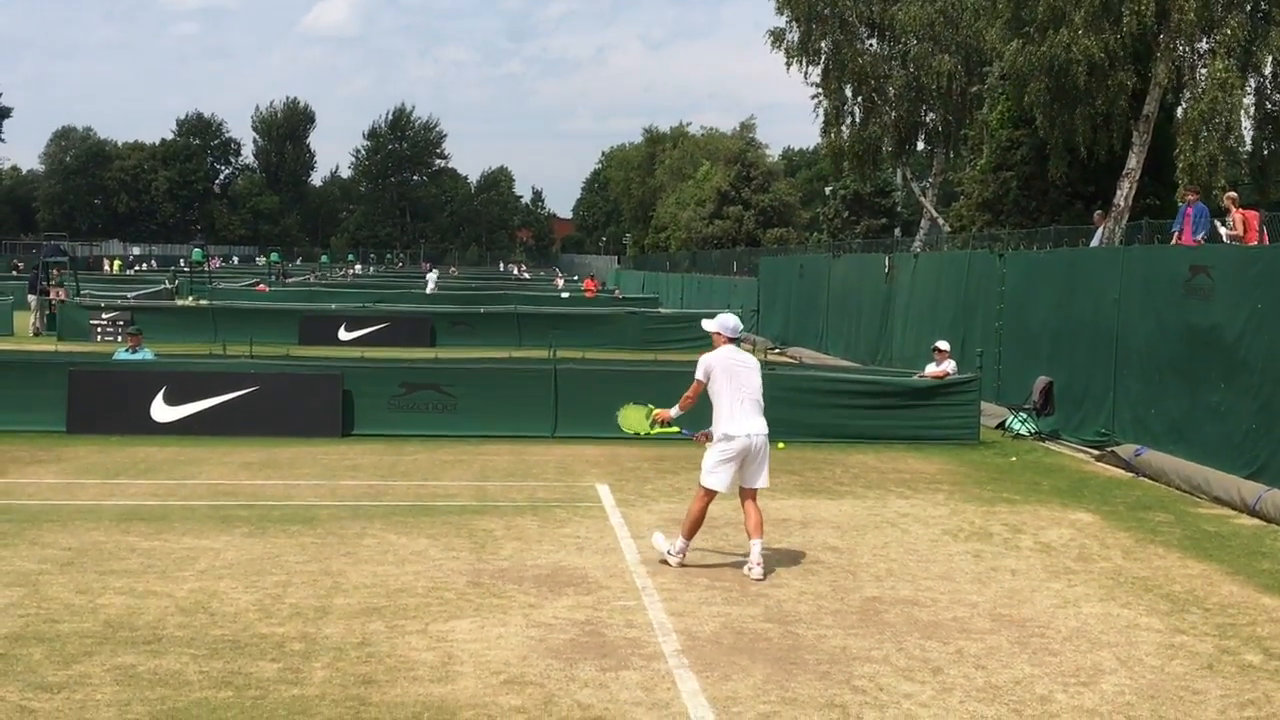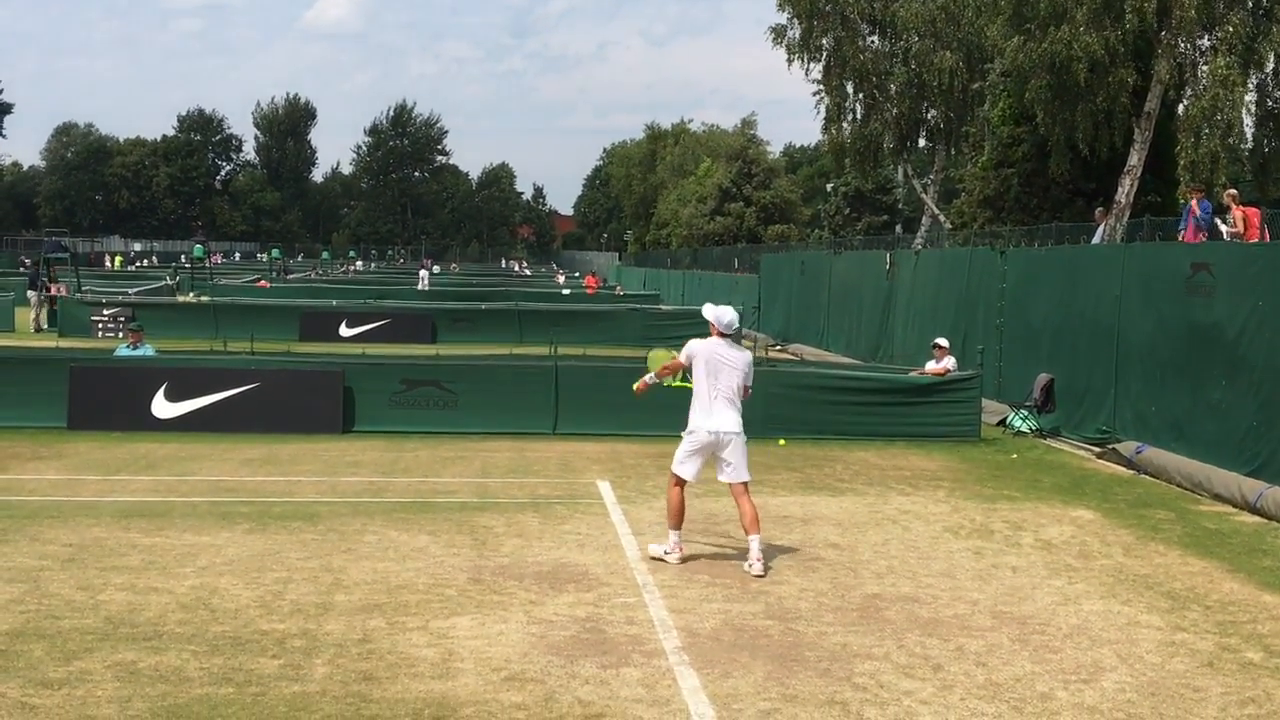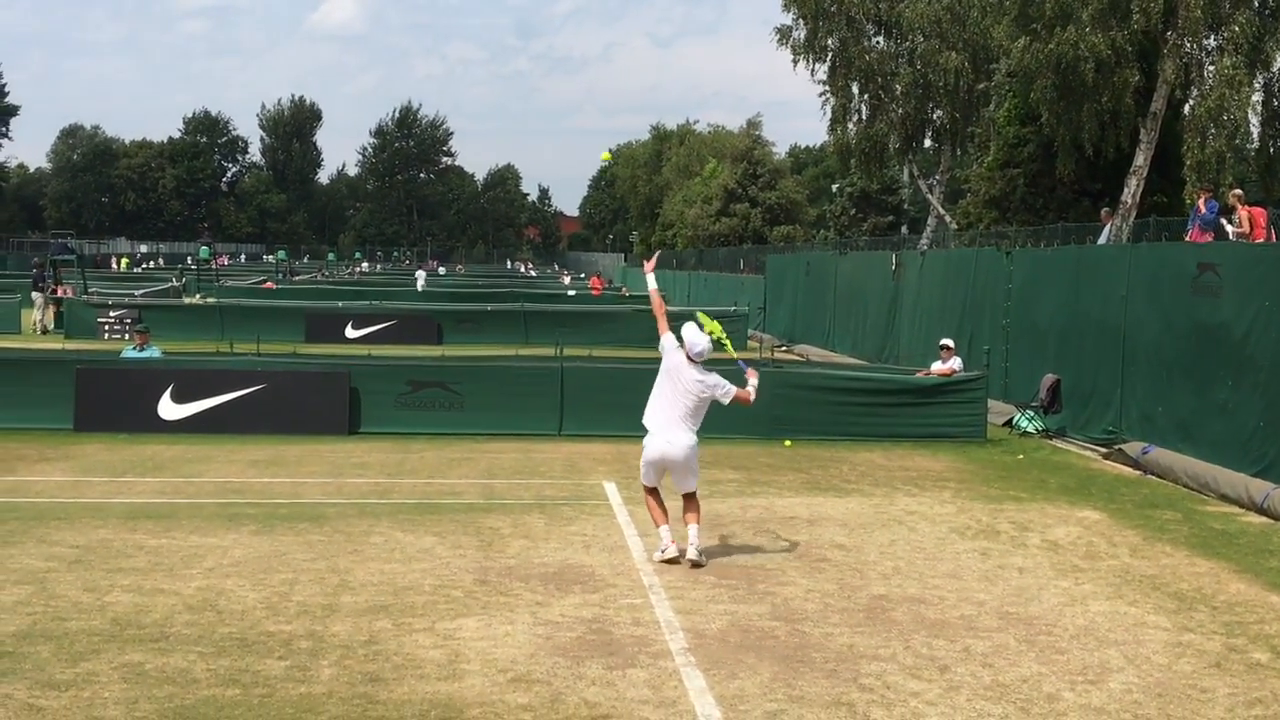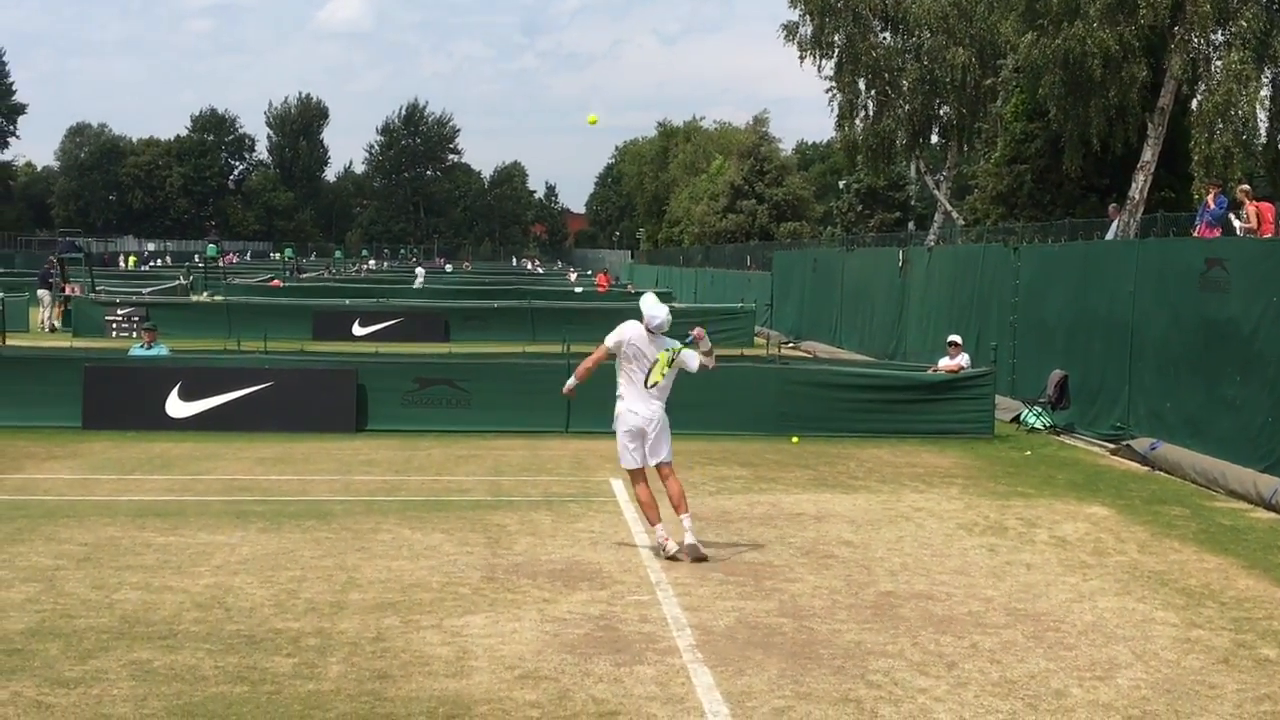
dt=0.4s
person 1, frame 1
left shoulder: (710, 359)
right shoulder: (752, 362)
left elbow: (691, 398)
left wrist: (671, 413)
right wrist: (714, 431)
left hip: (731, 438)
right hip: (758, 435)
left knee: (704, 496)
right knee: (749, 499)
left ankle: (677, 551)
right ankle: (756, 560)
person 1, frame 2
left shoulder: (697, 347)
right shoulder: (746, 357)
left elbow: (670, 369)
left wrist: (648, 379)
left hip: (701, 430)
right hip: (732, 431)
left knee: (676, 484)
right knee: (742, 494)
left ankle: (673, 547)
right ankle: (755, 557)
person 1, frame 3
left shoulder: (672, 357)
right shoulder: (710, 381)
left elbow: (659, 312)
right elbow: (748, 398)
left wrist: (650, 276)
right wrist: (753, 379)
left hip: (656, 444)
right hip: (684, 448)
left knee: (651, 492)
right knee: (689, 496)
left ankle: (667, 543)
right ankle: (694, 544)
person 1, frame 4
left shoulder: (629, 331)
right shoulder: (674, 350)
left elbow: (592, 363)
right elbow: (708, 363)
left wrist: (571, 383)
right wrist: (704, 340)
left hip: (628, 417)
right hip: (655, 417)
left knee: (639, 479)
right knee: (667, 473)
left ankle: (665, 540)
right ankle: (688, 534)
